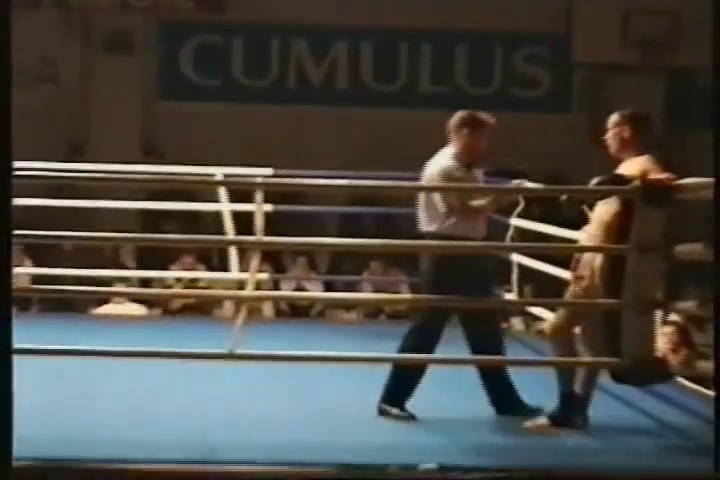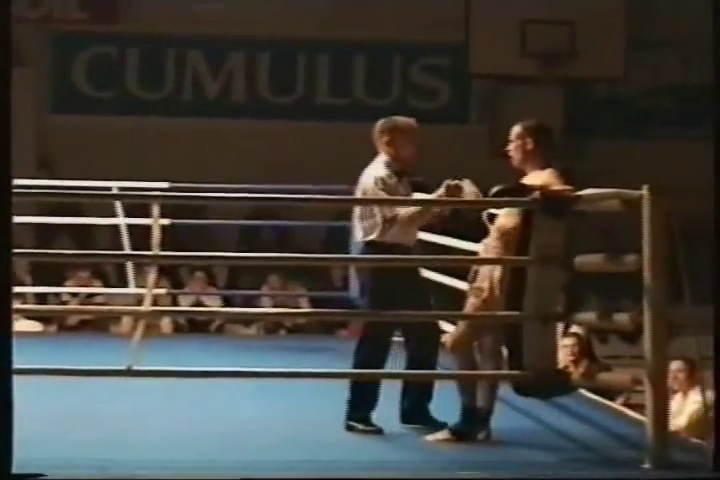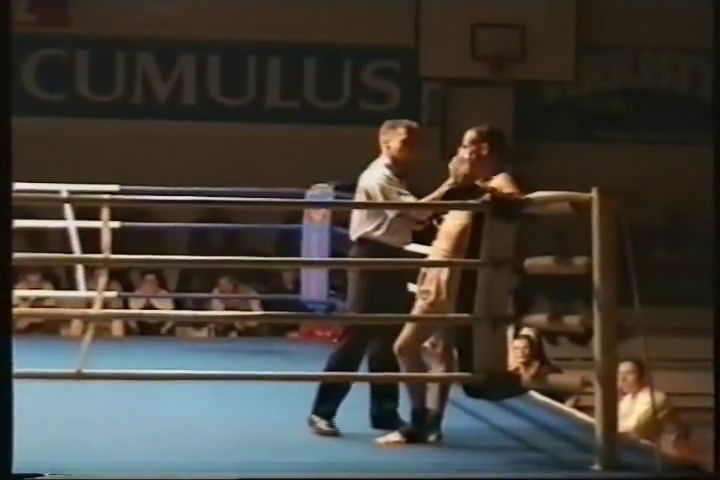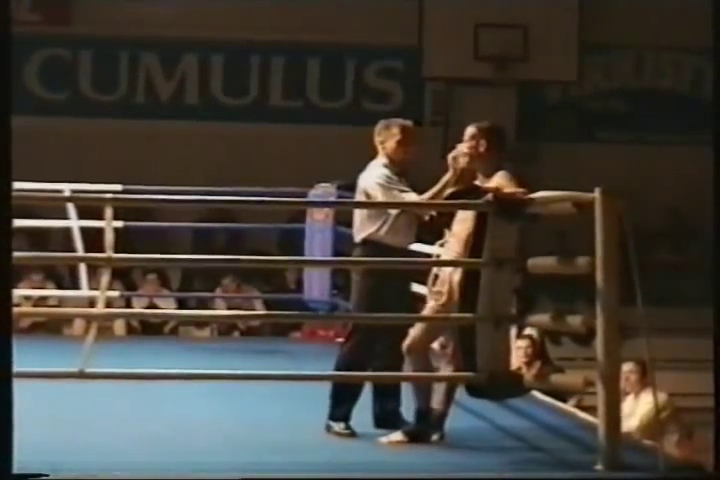
dt=0.7s
person 1, frame 1
left shoulder: (644, 165)
right shoulder: (626, 168)
left elbow: (668, 183)
left hip: (604, 265)
right hip: (591, 262)
left knee: (558, 329)
right knee: (591, 335)
left ankle: (572, 406)
right ankle: (573, 406)
person 1, frame 2
left shoulder: (547, 178)
right shoulder: (527, 183)
left hip: (502, 277)
right hip: (490, 274)
left knee: (458, 342)
right knee: (487, 346)
right ankle: (476, 421)
person 1, frame 3
left shoulder: (499, 182)
right shoulder: (473, 186)
left elbow: (519, 200)
left wrist: (489, 195)
right wrist: (456, 179)
left hip: (450, 277)
right hip: (438, 274)
left knee: (406, 346)
right knee: (441, 348)
right ankle: (428, 422)
person 1, frame 4
left shoulder: (500, 180)
right shoulder: (475, 183)
left elbow: (522, 199)
left wrist: (492, 195)
right wrist: (456, 178)
left hip: (461, 279)
right hip: (448, 275)
left knee: (414, 346)
right knee: (451, 350)
right ankle: (431, 423)
person 2, frame 1
left shoulder: (469, 169)
right shoulder: (442, 169)
right elbow: (458, 212)
left wrist: (492, 201)
right wrist: (493, 200)
left hip: (469, 253)
right hip: (445, 252)
left knee: (485, 327)
right knee: (428, 327)
left ankle: (505, 398)
right ankle: (392, 399)
person 2, frame 2
left shoulder: (398, 178)
right shoulder: (376, 178)
right elbow: (400, 219)
left wrist: (434, 208)
right wrist: (436, 200)
left hip: (402, 260)
right hip: (381, 260)
left knee: (425, 333)
right knee: (376, 338)
left ankle: (415, 408)
right ankle: (357, 414)
person 2, frame 3
left shoulder: (394, 179)
right shoulder: (378, 177)
left elbow: (412, 218)
right elbow: (419, 210)
right wrist: (451, 184)
left hip: (391, 260)
right hip: (371, 259)
left knee: (388, 339)
right knee: (356, 336)
left ankle: (384, 412)
right ankle: (322, 412)
person 2, frame 4
left shoulder: (394, 177)
right shoulder: (376, 177)
left elbow: (412, 215)
right elbow: (419, 205)
right wrist: (450, 176)
left hip: (395, 261)
right hip: (375, 260)
left knee: (393, 340)
right knee: (362, 338)
left ankle: (387, 412)
right ankle: (337, 415)
